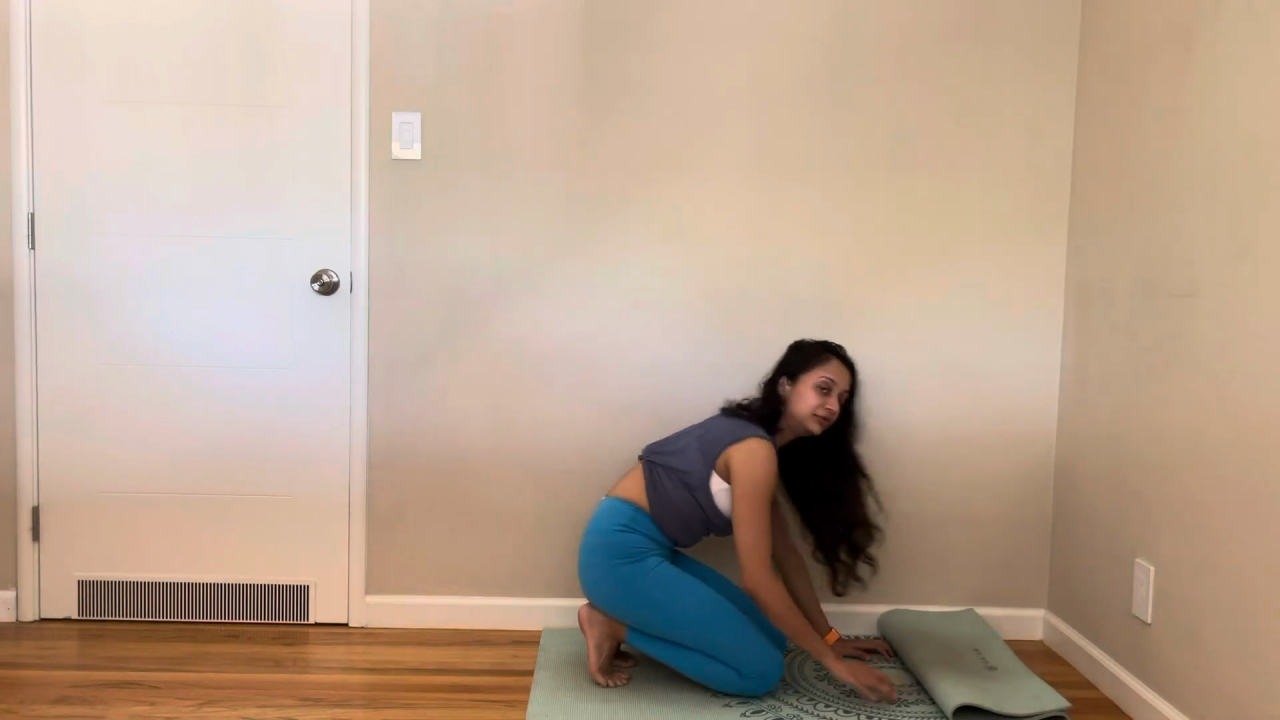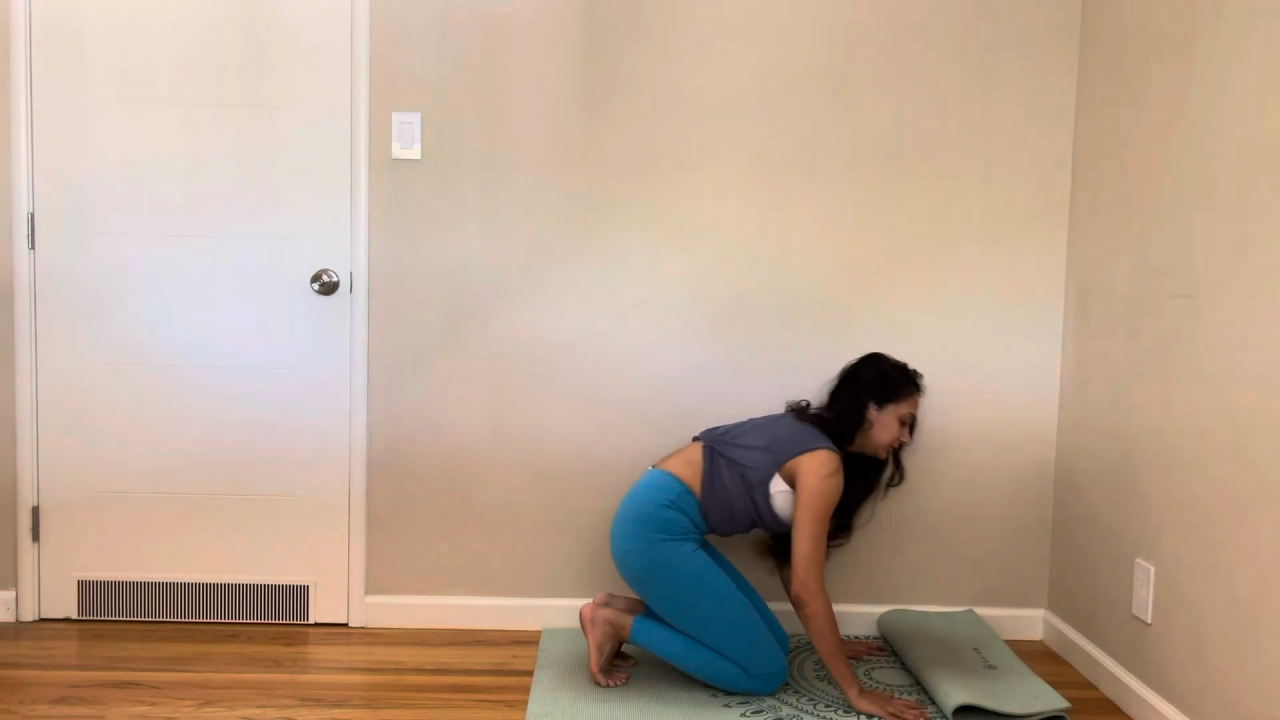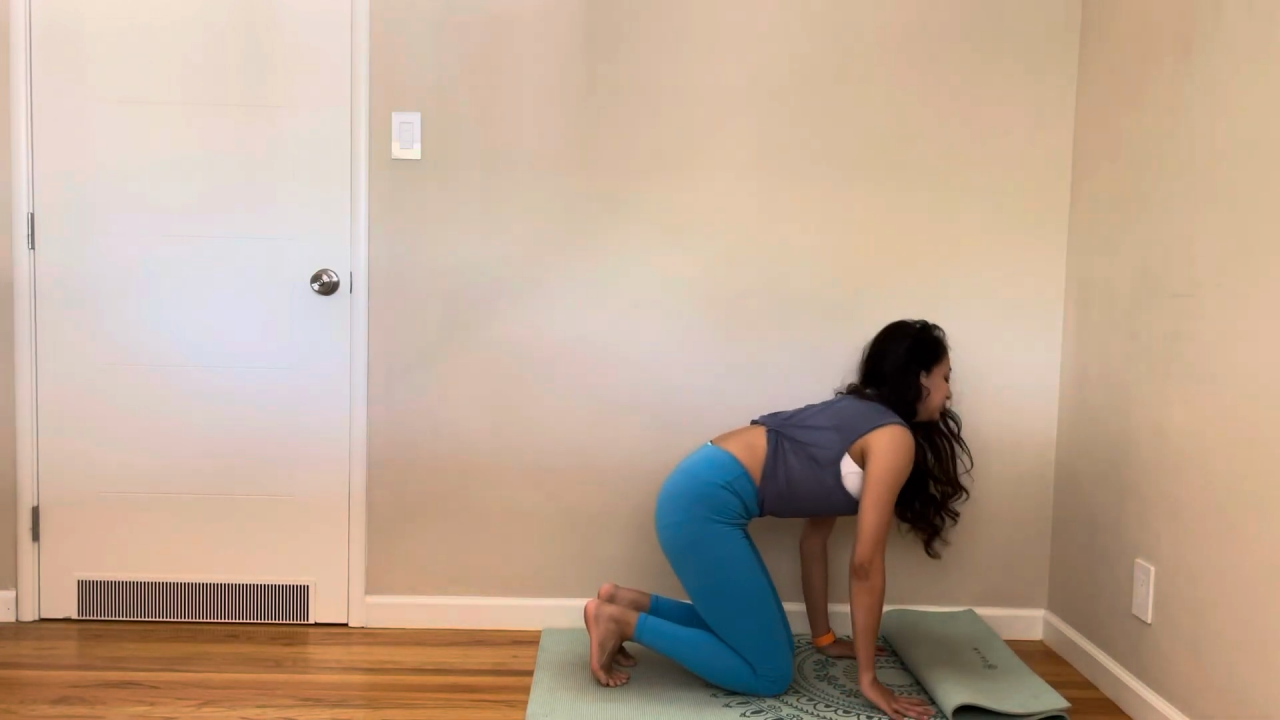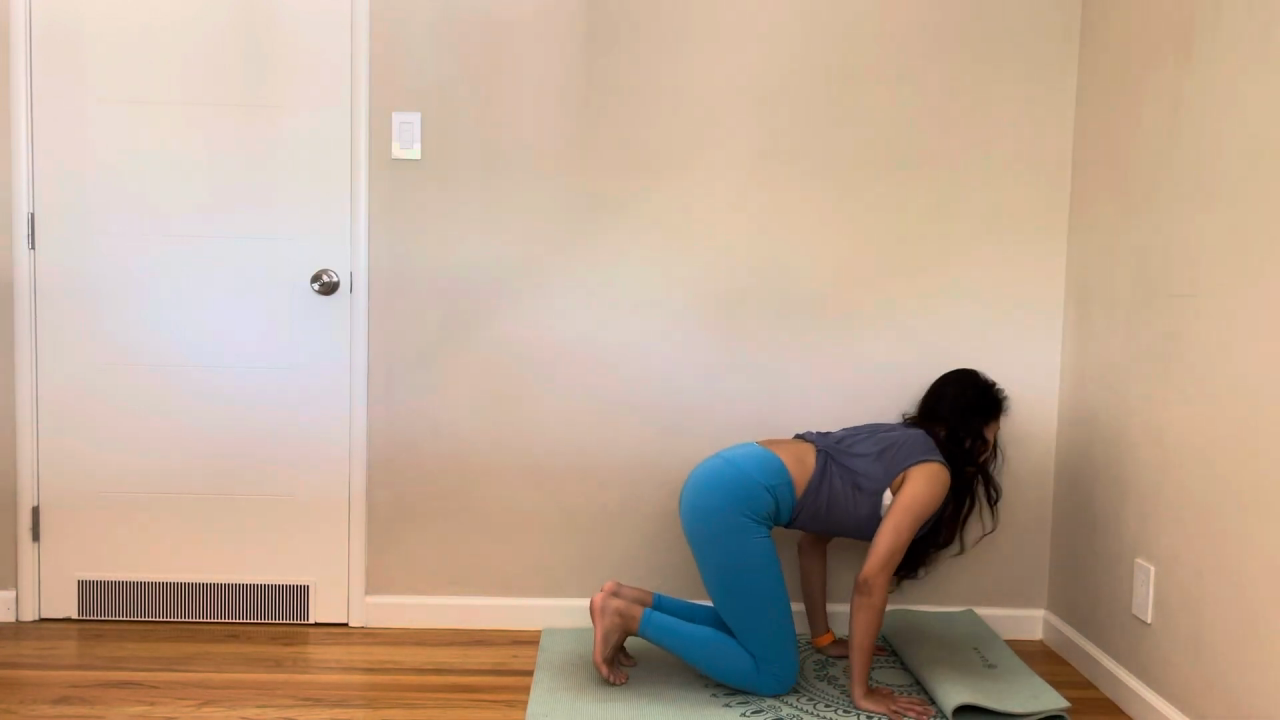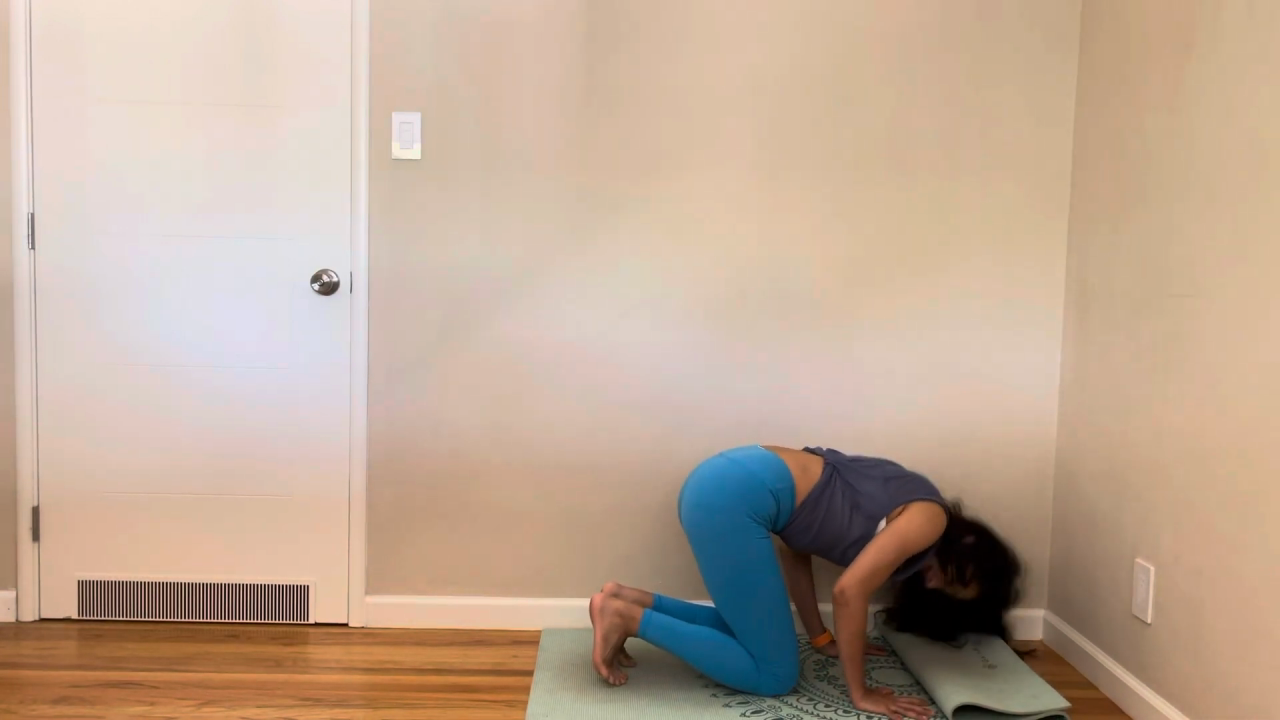
dt=0.5s
person 1, frame 1
left shoulder: (754, 433)
right shoulder: (755, 450)
left elbow: (782, 549)
right elbow: (757, 579)
left wrist: (828, 636)
right wrist: (830, 659)
left hip: (645, 549)
right hip: (622, 555)
left knee: (773, 640)
right knee: (762, 671)
left ankle: (621, 613)
right ankle: (616, 629)
person 1, frame 2
left shoulder: (810, 436)
right shoulder: (824, 463)
left elbow: (786, 548)
right elbow: (807, 588)
left wrist: (828, 642)
left hip: (666, 519)
right hip: (656, 526)
left knee: (773, 645)
right knee: (764, 672)
left ankle: (621, 608)
right ankle: (617, 625)
person 1, frame 3
left shoulder: (861, 418)
right shoulder: (895, 438)
left elbow: (815, 536)
right elbow: (866, 563)
left wrist: (824, 637)
right wrist: (868, 679)
left hip: (700, 492)
right hip: (705, 504)
left knee: (768, 644)
right knee: (770, 676)
left ankle: (628, 602)
right ankle: (621, 622)
person 1, frame 4
left shoulder: (899, 445)
right shoulder: (933, 473)
left elbow: (812, 542)
right elbow: (872, 580)
left wrist: (823, 638)
left hip: (719, 481)
right hip: (734, 499)
left knee: (753, 632)
right knee: (773, 675)
left ankle: (630, 599)
right ankle: (626, 617)
person 1, frame 5
left shoulder: (905, 497)
right shoulder: (930, 517)
left elbow: (793, 551)
right elbow: (849, 591)
left wrist: (821, 638)
left hip: (720, 482)
right hip: (734, 499)
left knee: (753, 639)
right knee: (774, 675)
left ankle: (628, 599)
right ankle: (628, 617)
